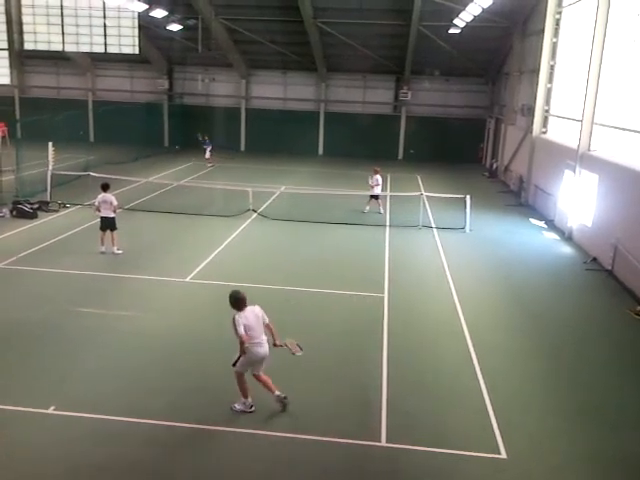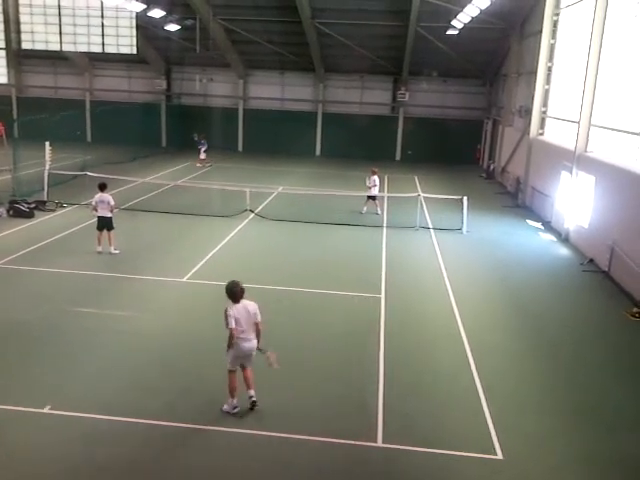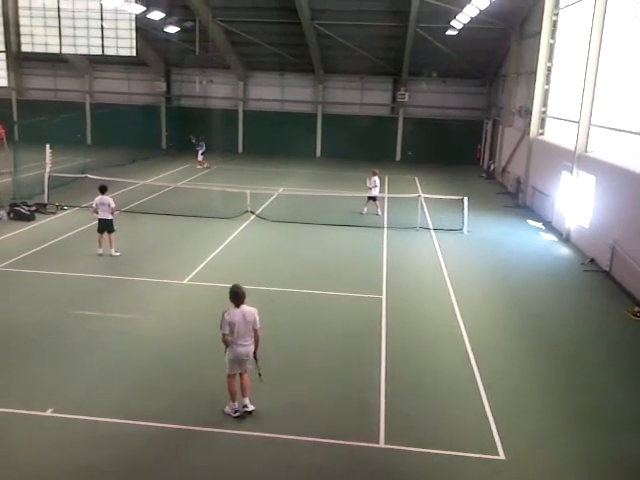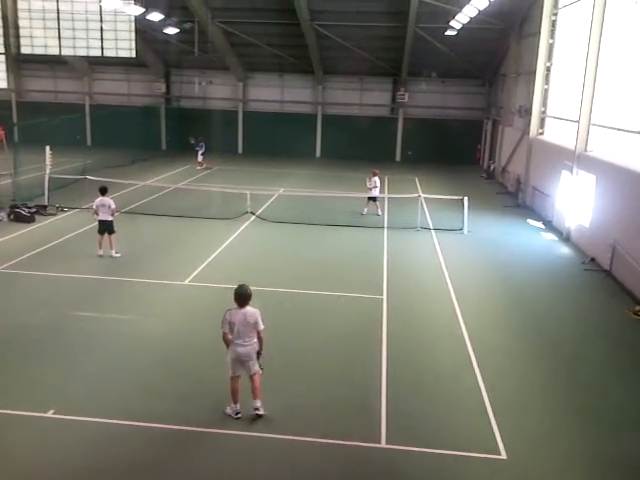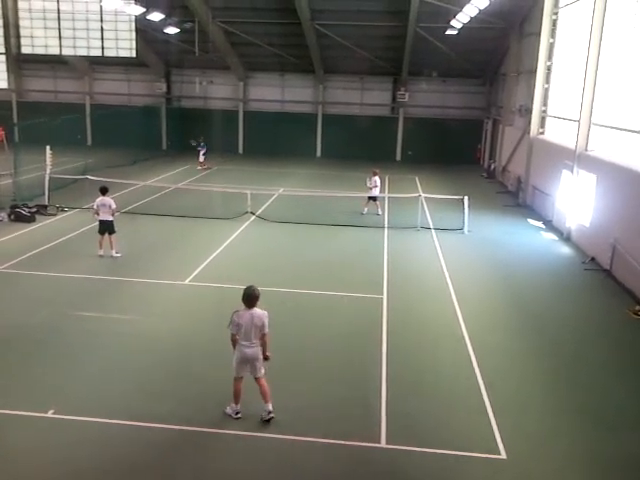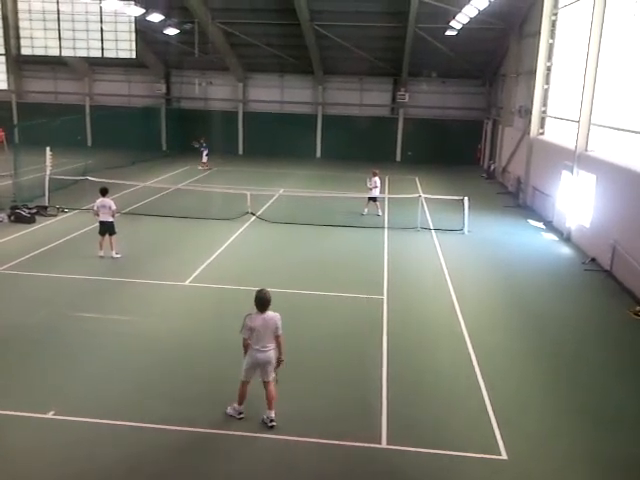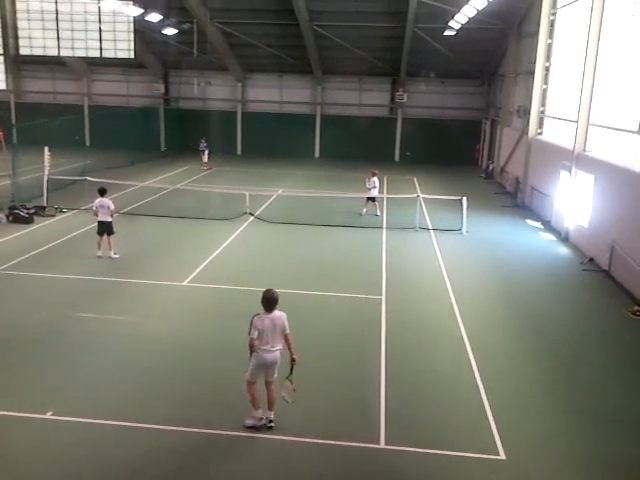
dt=0.2s
person 1, frame 1
left shoulder: (238, 317)
right shoulder: (257, 309)
left elbow: (243, 340)
right elbow: (269, 326)
left wrist: (242, 351)
right wrist: (275, 340)
left hip: (252, 351)
right hip: (264, 348)
left knee: (239, 373)
right knee: (258, 374)
left ankle: (247, 404)
right ankle: (278, 395)
person 1, frame 2
left shoulder: (230, 310)
right shoulder: (253, 305)
left elbow: (232, 333)
right elbow: (258, 327)
left wrist: (229, 345)
right wrist: (257, 342)
left hip: (238, 345)
right hip: (252, 343)
left knee: (232, 372)
right knee: (246, 367)
left ankle: (232, 404)
right ankle: (251, 395)
person 1, frame 3
left shoulder: (228, 314)
right shoulder: (253, 311)
left elbow: (225, 338)
right elbow: (257, 334)
left wrist: (227, 348)
right wrist: (256, 349)
left hip: (234, 349)
right hip: (248, 349)
left knee: (231, 376)
right knee: (243, 373)
left ankle: (234, 407)
right ankle: (246, 403)
person 1, frame 4
left shoulder: (229, 314)
right shoulder: (255, 313)
left elbow: (225, 337)
right elbow: (260, 335)
left wrist: (230, 347)
right wrist: (260, 349)
left hip: (235, 350)
right hip: (250, 350)
left knee: (234, 378)
right knee: (255, 376)
left ankle: (235, 409)
right ankle: (257, 406)
person 1, frame 5
left shoulder: (237, 315)
right shoulder: (263, 315)
left elbow: (233, 337)
right elbow: (264, 338)
left wrist: (236, 349)
right wrist: (265, 352)
left hip: (241, 351)
right hip: (256, 351)
left knee: (238, 379)
right knee: (261, 379)
left ankle: (235, 409)
right ankle: (268, 409)
person 1, frame 6
left shoulder: (250, 319)
right shoulder: (276, 317)
left elbow: (245, 342)
right elbow: (278, 339)
left wrist: (246, 354)
right wrist: (280, 355)
left hip: (253, 355)
right hip: (269, 355)
left knee: (244, 382)
right knee: (269, 384)
left ankle: (238, 409)
right ankle: (271, 416)
person 1, frame 7
left shoulder: (258, 319)
right shoulder: (282, 317)
left elbow: (252, 342)
right elbow: (287, 337)
left wrist: (252, 353)
right wrist: (292, 354)
left hip: (260, 355)
right hip: (275, 355)
left knee: (251, 384)
right knee: (270, 384)
left ankle: (257, 416)
right ankle: (270, 417)
